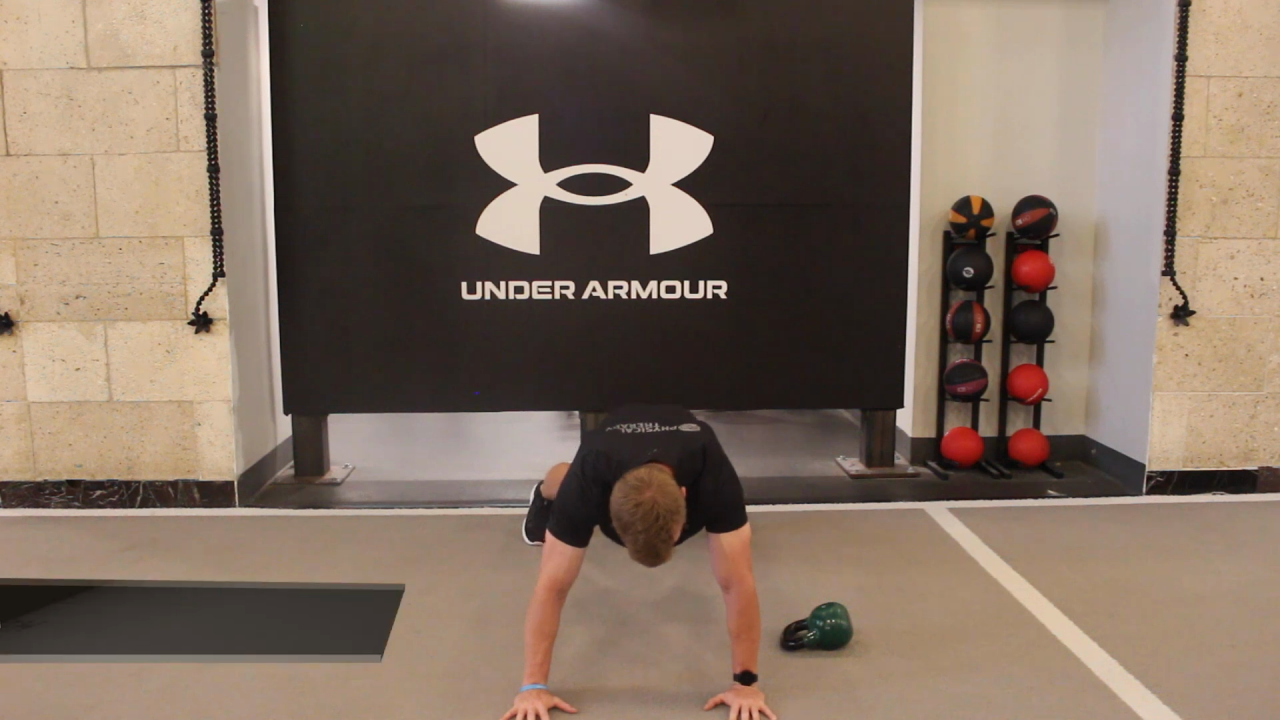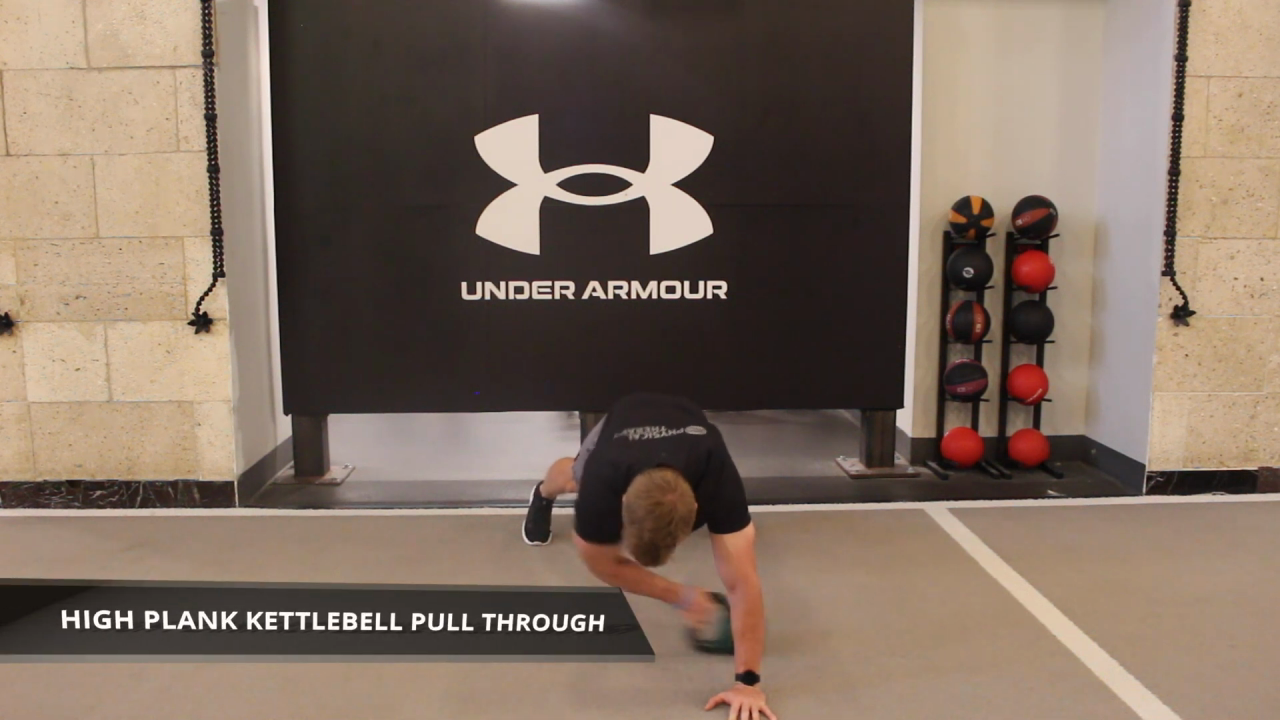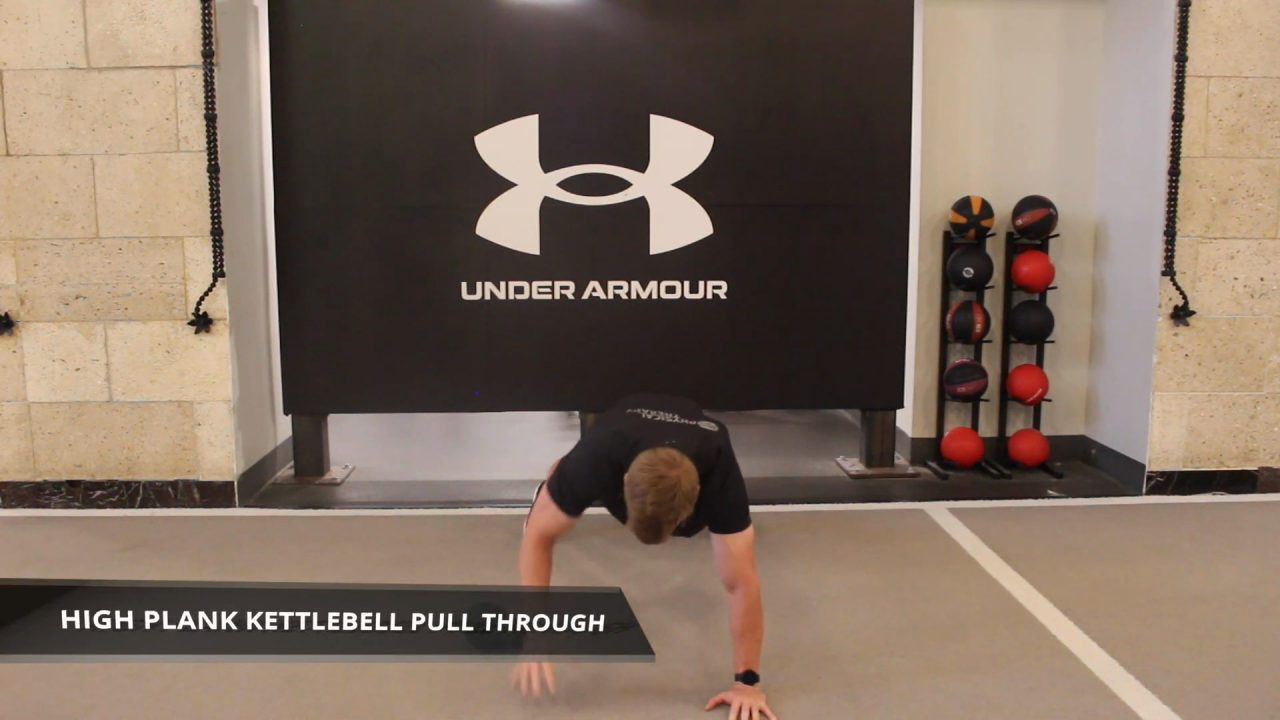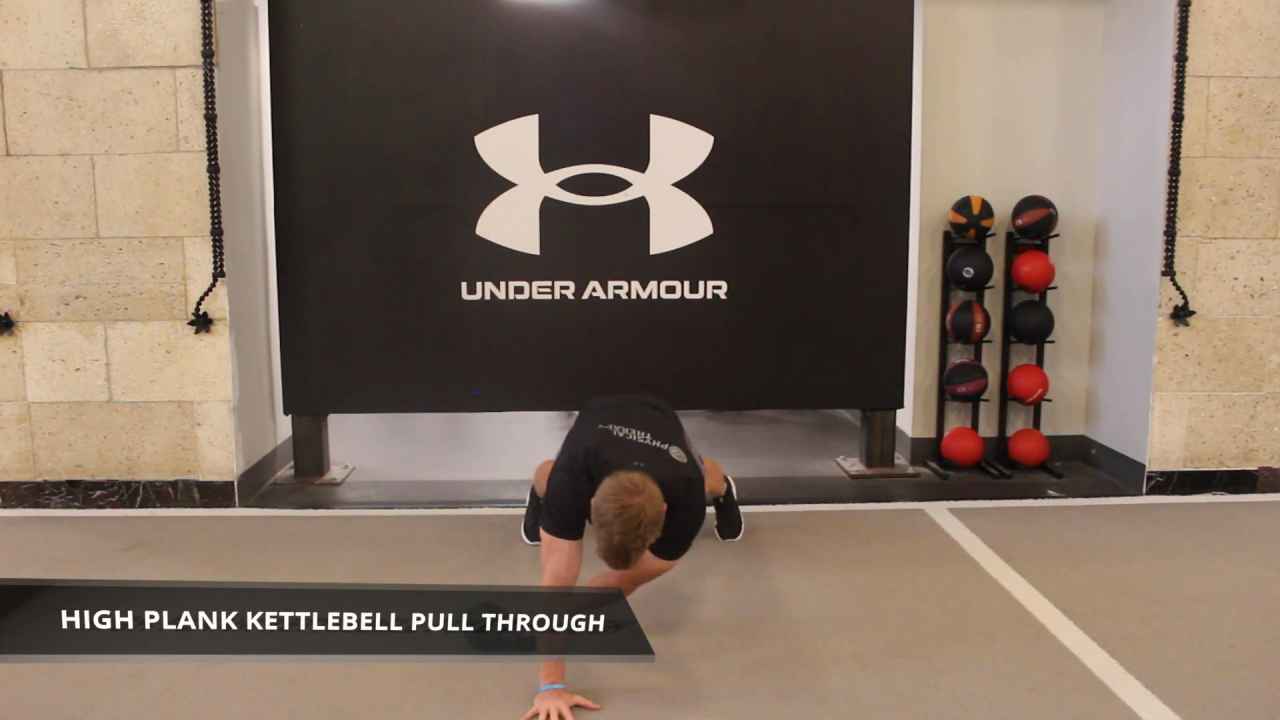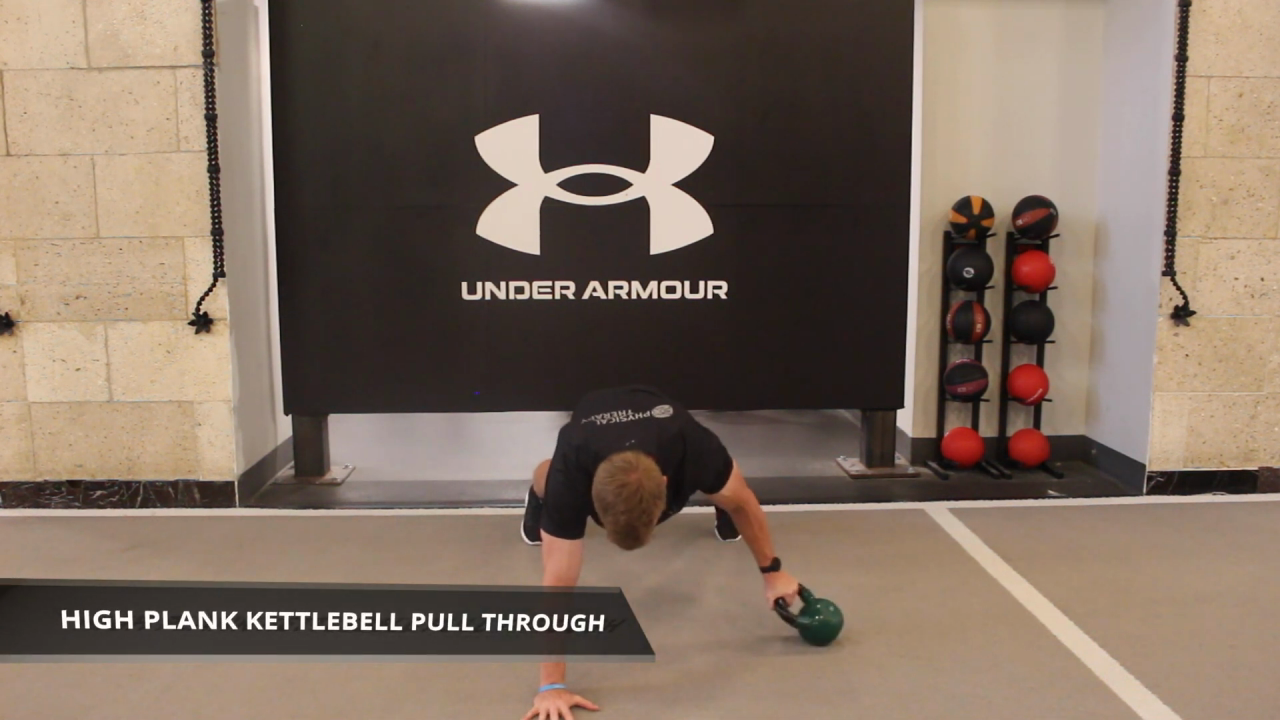
dt=1s
person 1, frame 1
left shoulder: (712, 475)
right shoulder: (590, 478)
left elbow: (737, 582)
right elbow: (553, 585)
left wrist: (745, 681)
right wrist: (534, 685)
left hip: (684, 454)
right hip: (610, 453)
right ankle: (546, 492)
person 1, frame 2
left shoulder: (717, 479)
right shoulder: (603, 482)
left elbow: (742, 582)
right elbow: (601, 562)
left wrist: (747, 680)
right wrist: (681, 597)
left hip: (686, 426)
right hip: (622, 422)
right ankle: (544, 493)
person 1, frame 3
left shoulder: (719, 474)
right shoulder: (598, 457)
left elbow: (741, 582)
right elbow: (538, 534)
left wrist: (747, 680)
left hip: (694, 444)
right hip: (621, 438)
right ankle: (548, 489)
person 1, frame 4
left shoulder: (685, 496)
right shoulder: (572, 479)
left elbow: (628, 579)
right elbow: (557, 579)
right wrist: (550, 685)
right hip: (599, 419)
left ankle: (722, 489)
right ankle: (541, 493)
person 1, frame 5
left shoulder: (692, 447)
right shoulder: (571, 473)
left elbow: (741, 503)
right elbow: (559, 580)
left wrist: (772, 570)
right wrist: (551, 685)
left hip: (661, 433)
right hip: (590, 427)
right ankle: (540, 492)
